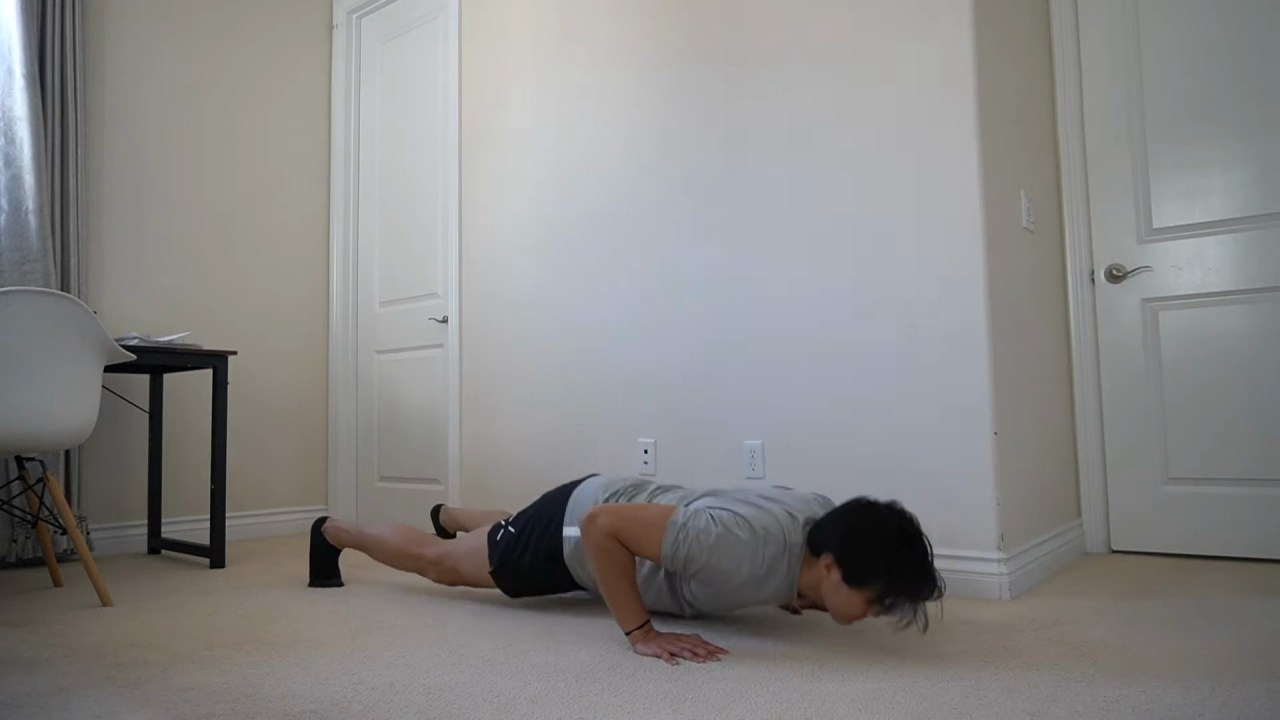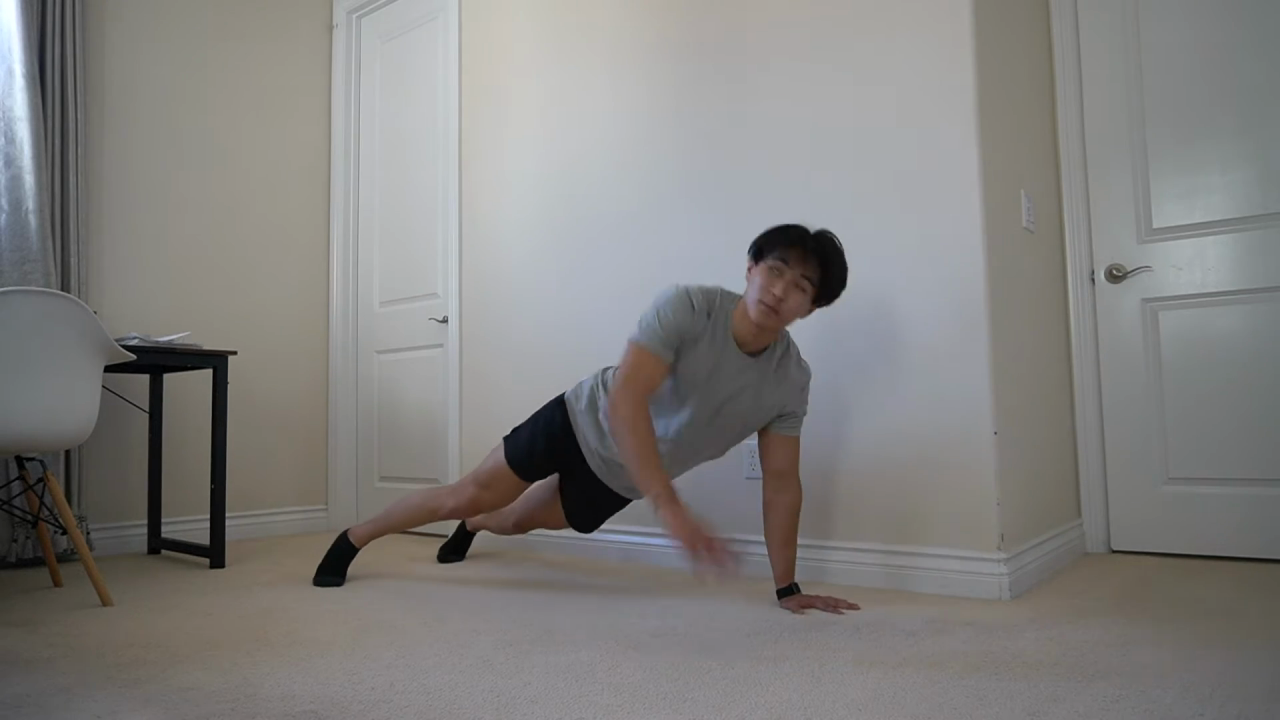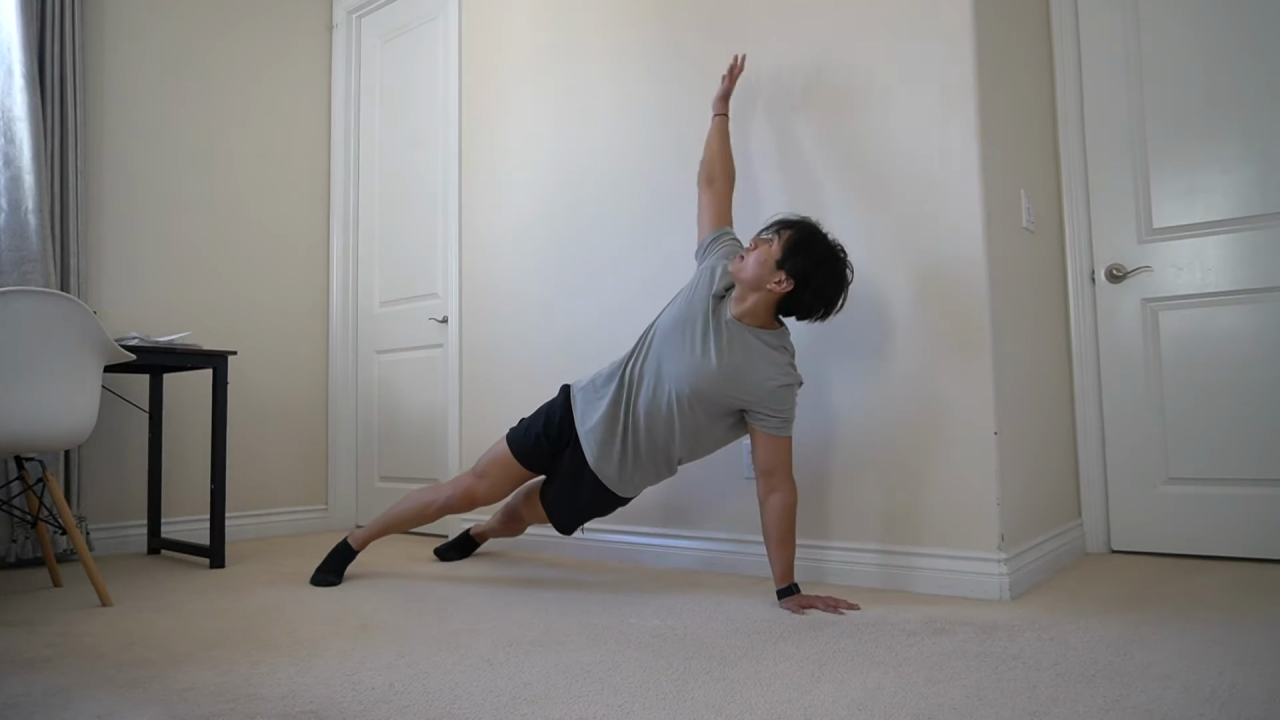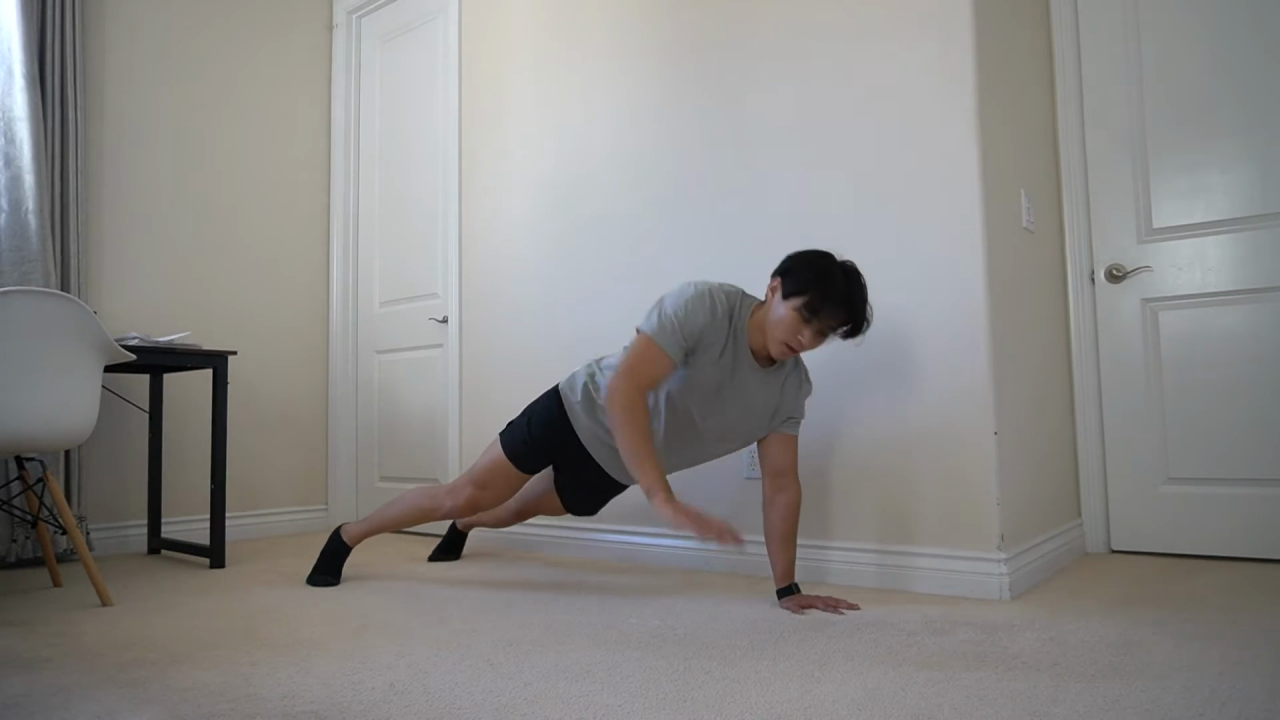
dt=0.7s
person 1, frame 1
left shoulder: (820, 520)
right shoulder: (744, 552)
right elbow: (602, 525)
left wrist: (790, 597)
right wrist: (641, 632)
left hip: (614, 503)
right hip: (579, 526)
left knee: (506, 531)
right knee: (442, 564)
left ankle: (449, 517)
right ankle: (332, 532)
person 1, frame 2
left shoulder: (790, 379)
right shoulder: (688, 306)
left elbow: (783, 482)
right elbow: (625, 406)
left wrist: (787, 588)
right wrist: (673, 514)
left hip: (621, 477)
right hip: (583, 418)
left knee: (525, 518)
right knee: (468, 497)
left ankle: (474, 530)
right ankle: (353, 537)
person 1, frame 3
left shoulder: (773, 377)
right shoulder: (722, 275)
left elbow: (776, 486)
right elbow: (713, 186)
left wrist: (788, 590)
right wrist: (721, 103)
left hip: (612, 475)
right hip: (581, 412)
left knee: (518, 515)
right knee: (465, 492)
left ankle: (475, 537)
right ankle: (354, 543)
person 1, frame 4
left shoulder: (791, 384)
right shoulder: (704, 306)
left elbow: (781, 482)
right elbow: (620, 388)
left wrist: (787, 587)
right wrist: (664, 499)
left hip: (612, 464)
right hip: (580, 408)
left knee: (519, 508)
right knee: (468, 492)
left ankle: (459, 528)
right ankle: (347, 536)
